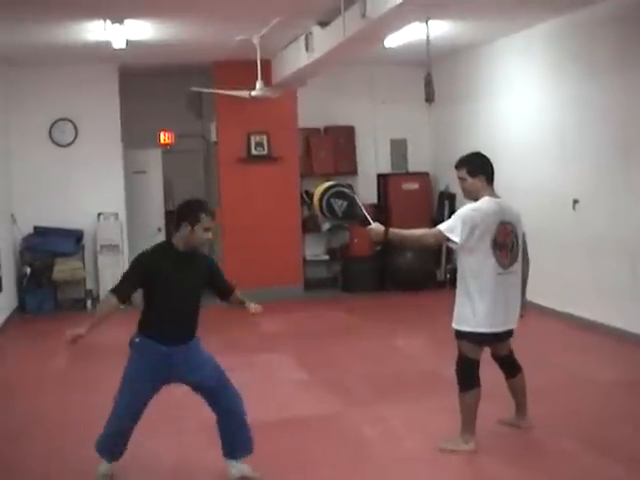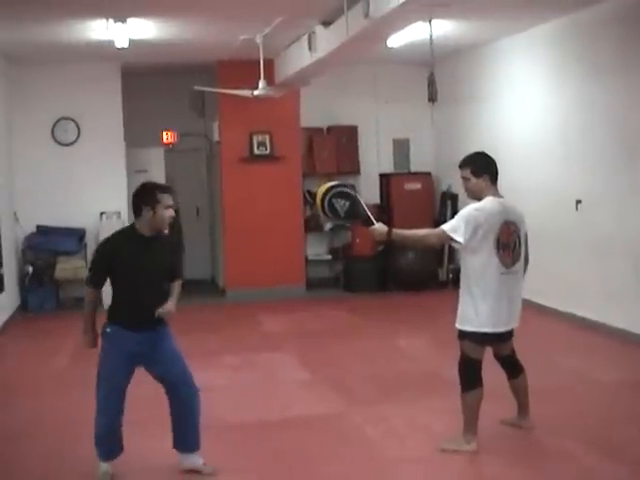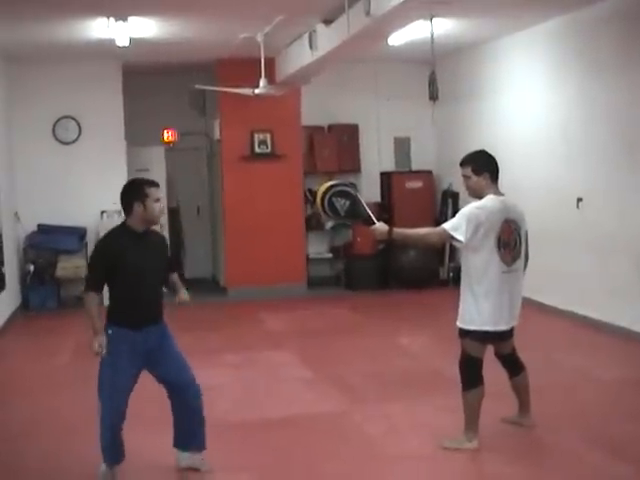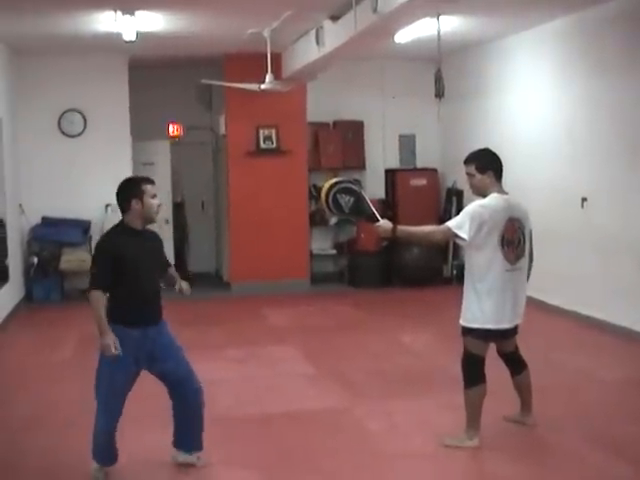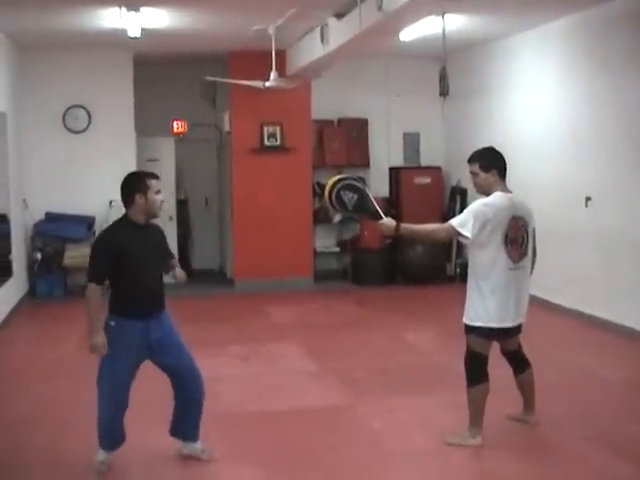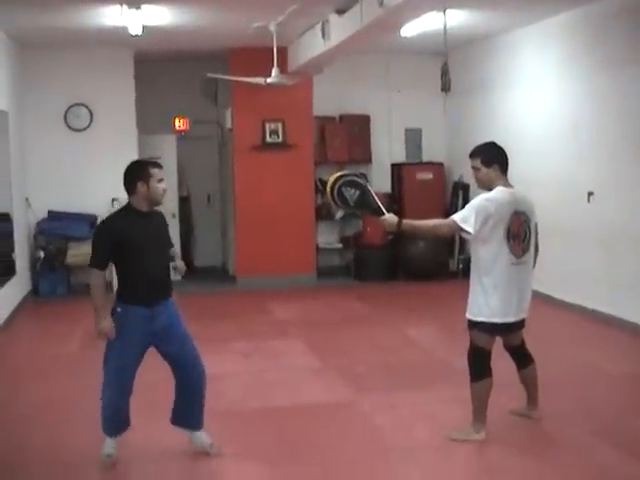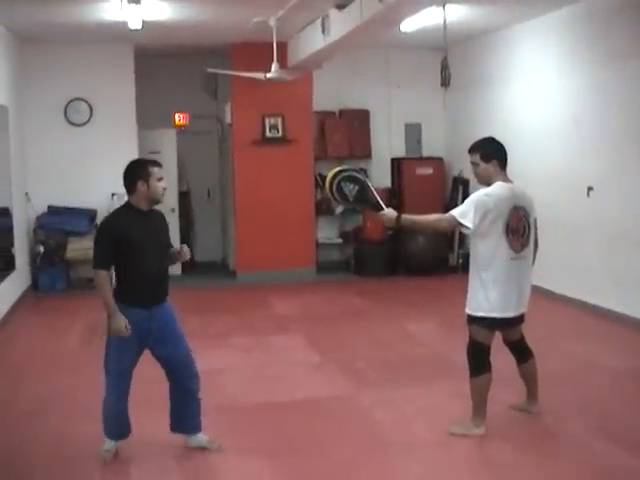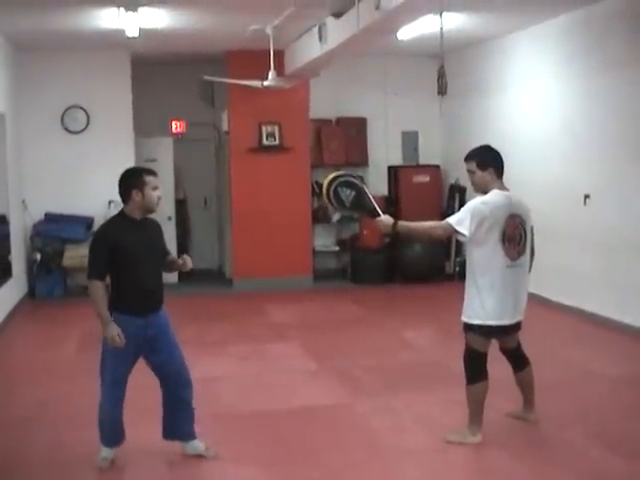
dt=0.3s
person 1, frame 1
left shoulder: (473, 213)
right shoulder: (512, 213)
left elbow: (431, 238)
right elbow: (523, 259)
left wrist: (386, 233)
right wrist: (521, 296)
left hip: (478, 308)
right hip: (504, 305)
left knee: (467, 369)
right knee: (506, 358)
left ankle: (466, 438)
right ankle: (522, 416)
person 1, frame 2
left shoulder: (477, 213)
right shoulder: (515, 212)
left elbow: (434, 238)
right elbow: (523, 258)
left wrist: (389, 233)
left hip: (481, 308)
right hip: (505, 305)
left knee: (469, 369)
right knee: (508, 358)
left ankle: (468, 438)
right ankle: (524, 416)
person 1, frame 3
left shoulder: (478, 211)
right shoulder: (515, 210)
left elbow: (435, 236)
right elbow: (523, 257)
left wrist: (390, 233)
left hip: (481, 306)
right hip: (506, 303)
left knee: (470, 367)
right knee: (508, 357)
left ankle: (470, 437)
right ankle: (525, 414)
person 1, frame 4
left shoulder: (482, 209)
right shoulder: (519, 209)
left elbow: (439, 234)
right elbow: (528, 255)
left wrist: (394, 230)
left hip: (485, 304)
right hip: (509, 301)
left knee: (472, 365)
right knee: (511, 355)
left ankle: (471, 434)
right ankle: (527, 413)
person 1, frame 5
left shoulder: (486, 208)
right shoulder: (523, 208)
left elbow: (442, 232)
right elbow: (530, 254)
left wrist: (397, 228)
left hip: (488, 303)
right hip: (513, 301)
left knee: (475, 363)
right knee: (514, 354)
left ankle: (474, 432)
right ankle: (529, 411)
person 1, frame 6
left shoulder: (488, 203)
right shoulder: (525, 202)
left elbow: (445, 228)
right elbow: (533, 248)
left wrist: (400, 224)
left hip: (491, 298)
right hip: (515, 295)
left knee: (479, 359)
right knee: (517, 349)
left ankle: (478, 428)
right ankle: (533, 406)
person 1, frame 7
left shoulder: (487, 198)
right shoulder: (524, 197)
left elbow: (444, 223)
right elbow: (533, 243)
left wrist: (399, 219)
left hip: (490, 293)
right hip: (515, 290)
left knee: (478, 353)
right knee: (517, 344)
left ankle: (477, 423)
right ankle: (532, 401)
person 1, frame 8
left shoulder: (483, 206)
right shoulder: (520, 206)
left elbow: (440, 230)
right elbow: (529, 252)
left wrist: (395, 225)
left hip: (486, 301)
right hip: (511, 298)
left knee: (474, 361)
right knee: (514, 351)
left ankle: (473, 430)
right ankle: (529, 409)
person 2, frame 1
left shoulder: (204, 264)
right shoulder: (151, 260)
left elbow: (227, 291)
right elbow: (117, 295)
left wrist: (246, 304)
right wrist: (88, 327)
left hip: (188, 349)
right hip: (150, 349)
left knee: (228, 401)
right knee: (126, 411)
person 2, frame 2
left shoulder: (169, 245)
right shoulder: (113, 246)
right elbow: (93, 287)
left wrist: (172, 302)
right wrist: (89, 328)
left hip: (157, 335)
right hip: (120, 336)
left knee: (186, 392)
right knee: (109, 404)
left ankle: (189, 455)
person 2, frame 3
left shoulder: (158, 241)
right shoulder: (109, 244)
right elbow: (92, 290)
left wrist: (180, 290)
right wrist: (97, 333)
left hip: (157, 332)
right hip: (122, 336)
left knee: (188, 391)
right knee: (113, 407)
left ankle: (189, 453)
person 2, frame 4
left shoulder: (153, 239)
right shoulder: (110, 243)
right elbow: (97, 291)
left wrist: (177, 281)
right wrist: (104, 334)
left hip: (156, 331)
right hip: (123, 335)
left knee: (190, 390)
right knee: (109, 404)
left ankle: (186, 451)
person 2, frame 5
left shoulder: (156, 233)
right shoulder: (111, 238)
right elbow: (95, 285)
left wrist: (176, 270)
right wrist: (96, 330)
left hip: (159, 322)
right hip: (124, 327)
left knee: (191, 381)
right knee: (112, 394)
left ankle: (187, 441)
right ankle: (107, 448)
person 2, frame 6
left shoulder: (159, 220)
right shoulder: (112, 226)
right elbow: (97, 272)
left wrist: (176, 260)
right wrist: (101, 315)
left hip: (165, 310)
right hip: (131, 314)
left knee: (192, 371)
right knee: (117, 380)
left ankle: (195, 431)
right ankle: (111, 437)
person 2, frame 7
left shoulder: (158, 219)
right shoulder: (113, 224)
right elbow: (101, 271)
left wrist: (179, 255)
right wrist: (113, 314)
left hip: (161, 311)
right hip: (129, 314)
left knee: (185, 372)
right knee: (117, 381)
left ankle: (192, 433)
right ankle: (113, 438)
person 2, frame 8
left shoulder: (153, 228)
right shoulder: (108, 234)
right elbow: (96, 282)
left wrist: (179, 263)
right wrist: (107, 323)
left hip: (156, 319)
right hip: (124, 323)
left knee: (179, 380)
right knee: (113, 387)
left ankle: (188, 440)
right ankle: (108, 446)
